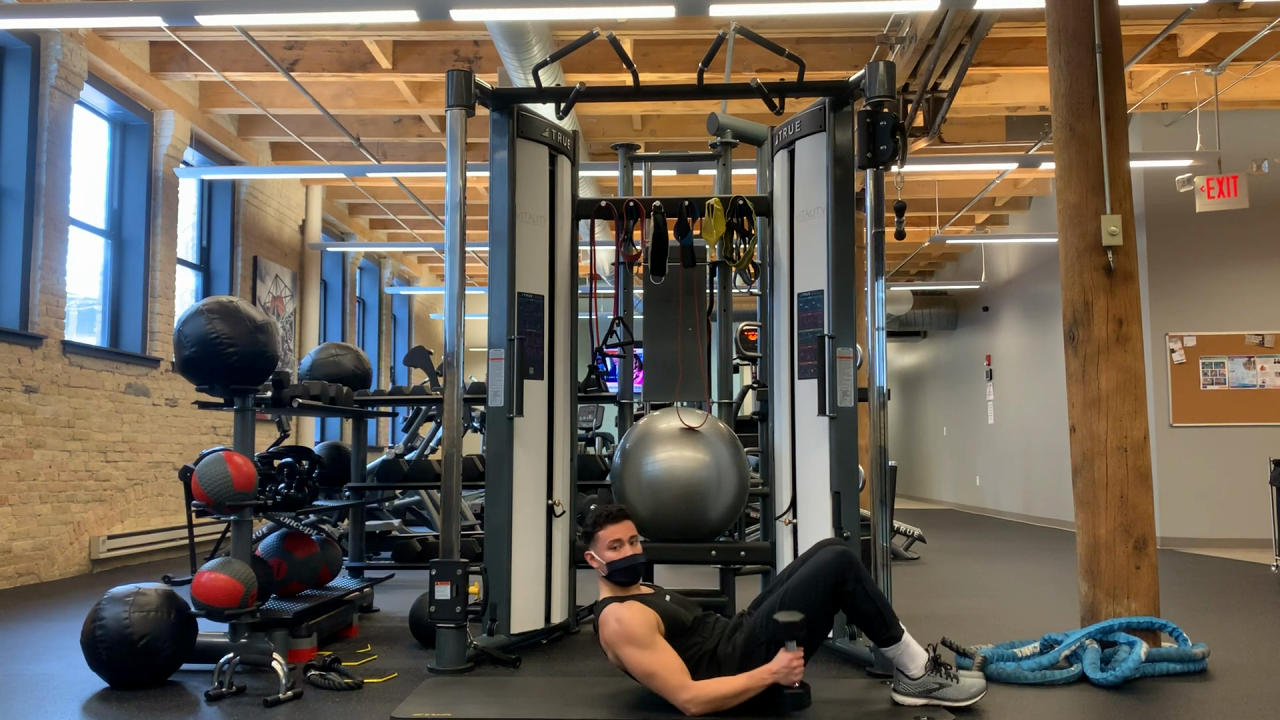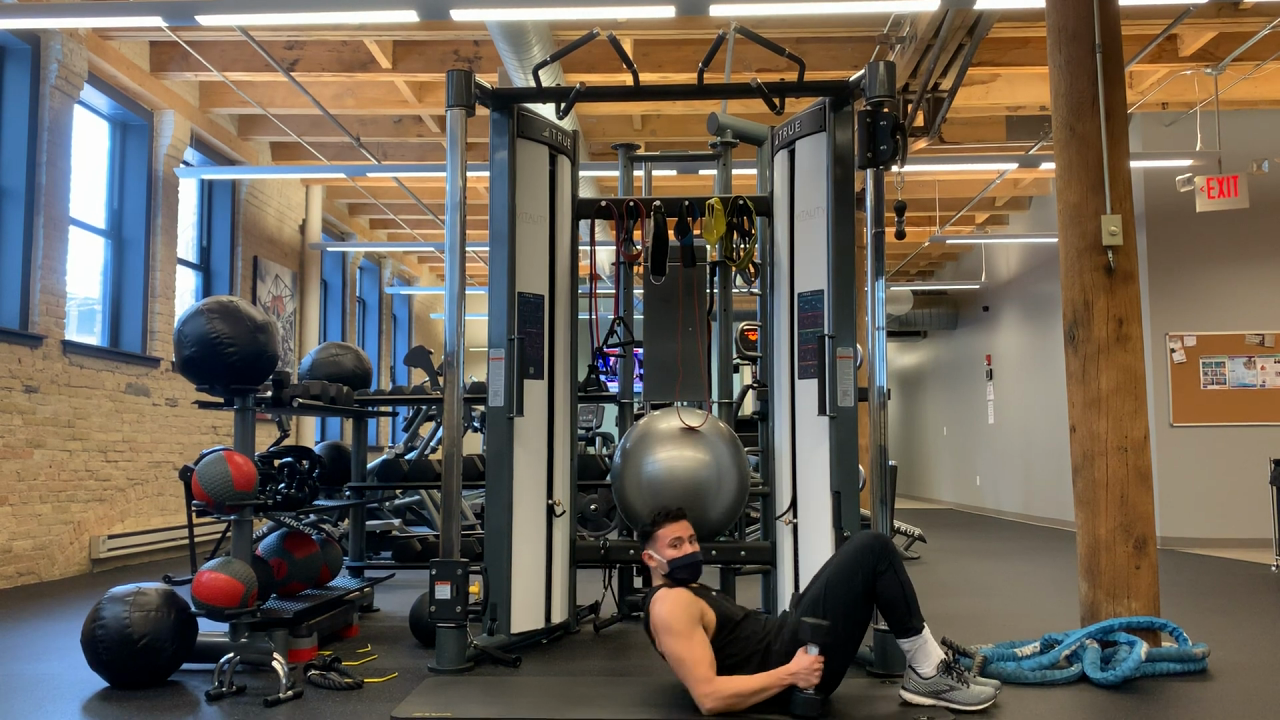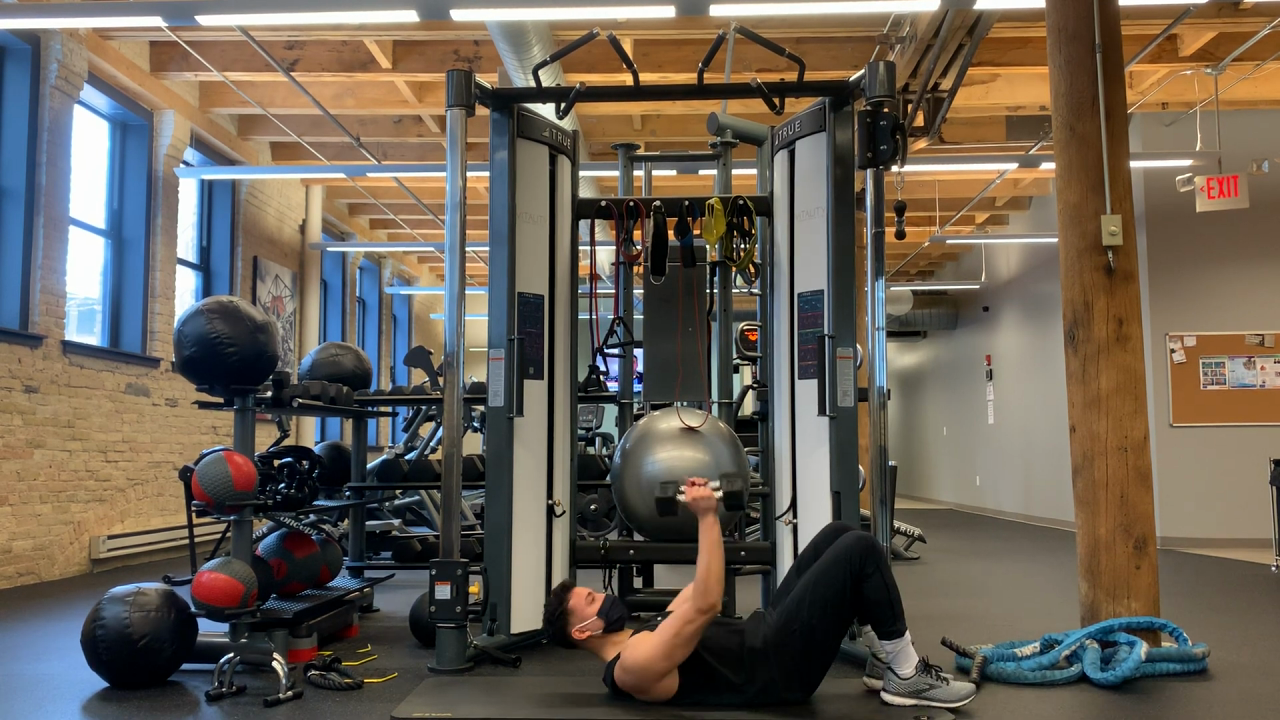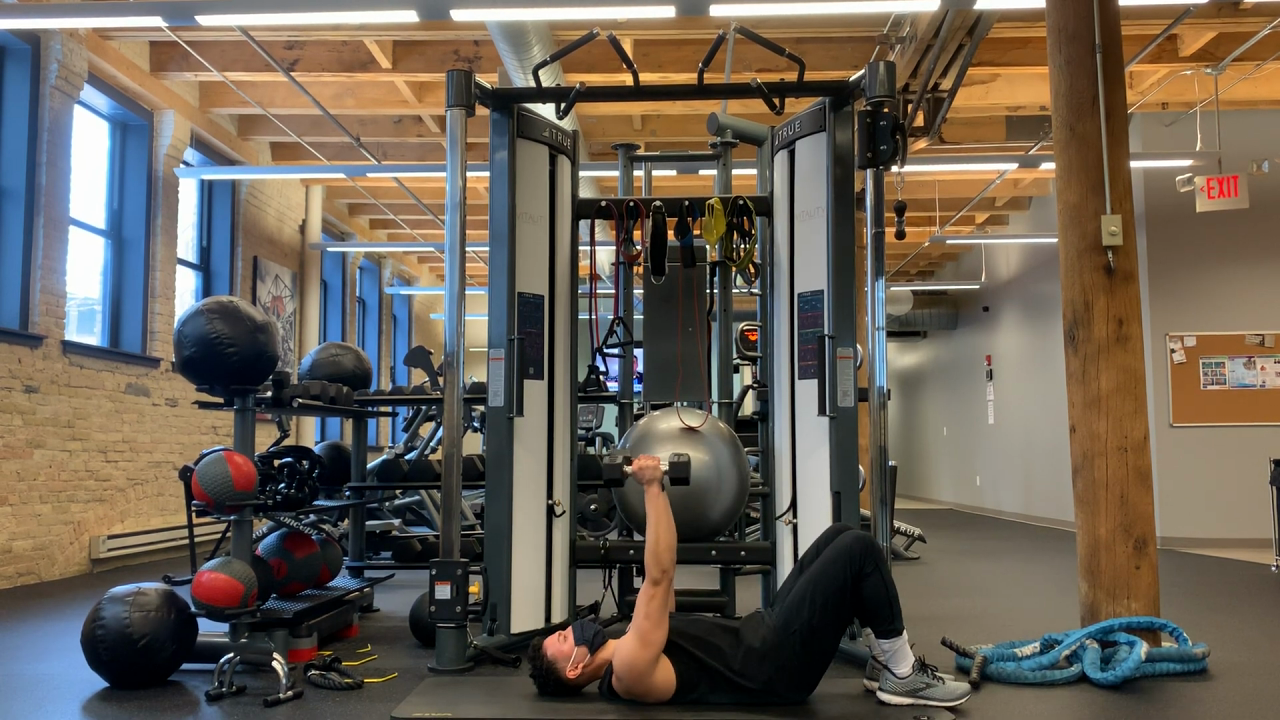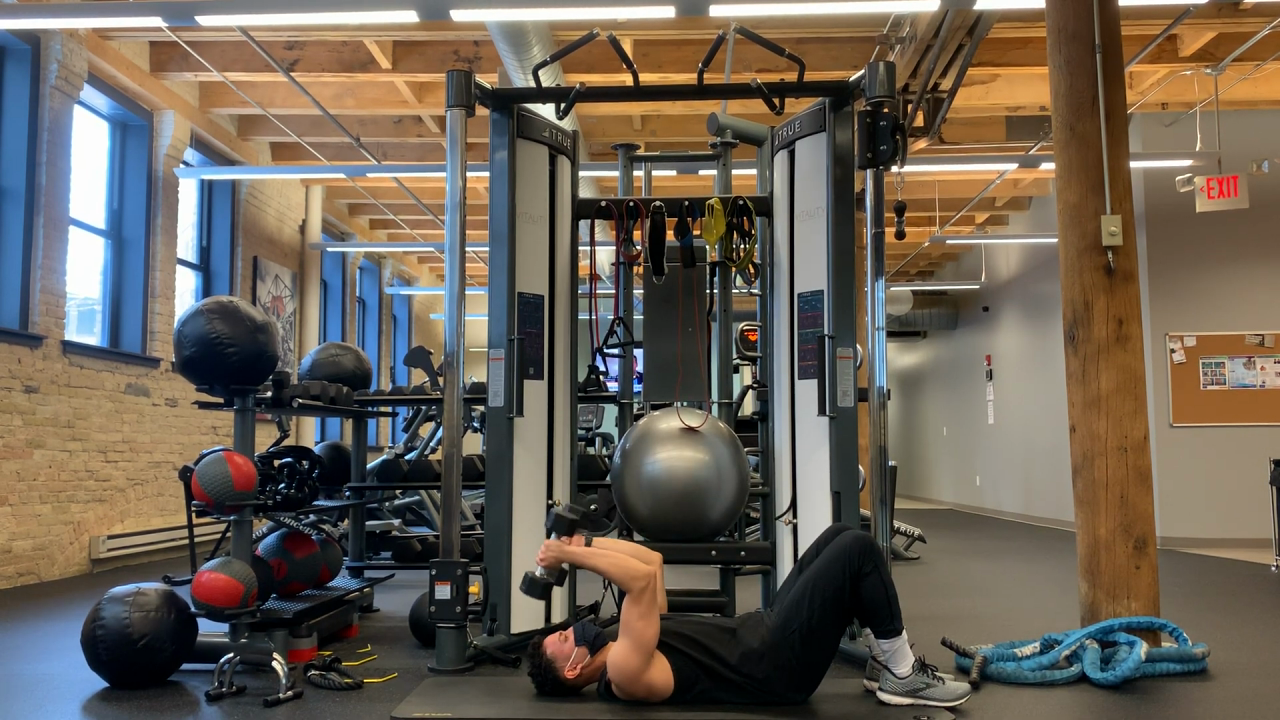
dt=1s
person 1, frame 1
left shoulder: (637, 589)
right shoulder: (621, 620)
right wrist: (770, 673)
right hip: (751, 660)
left knee: (830, 552)
right knee: (838, 564)
left ankle: (914, 658)
right ankle: (916, 675)
person 1, frame 2
left shoulder: (685, 592)
right shoulder: (671, 606)
right elbow: (709, 698)
right wrist: (788, 675)
left hip: (788, 642)
right hip: (794, 663)
left knee: (866, 546)
right knee: (874, 548)
left ankle: (931, 663)
right ankle: (927, 676)
person 1, frame 3
left shoulder: (640, 639)
right shoulder: (634, 666)
left elbow: (701, 588)
right elbow: (707, 603)
left wrist: (707, 515)
right wrist: (707, 516)
left hip: (764, 633)
right hip: (780, 667)
left knee: (840, 534)
right knee: (859, 550)
left ankle: (885, 659)
right ankle: (905, 674)
person 1, frame 4
left shoulder: (631, 647)
right shoulder: (629, 671)
left elbow: (661, 572)
right elbow: (657, 578)
left wrist: (658, 488)
right wrist: (651, 489)
left hip: (765, 635)
right hip: (780, 666)
left knee: (841, 537)
right knee: (858, 550)
left ankle: (885, 661)
right ankle: (901, 673)
person 1, frame 5
left shoulder: (628, 649)
right shoulder: (624, 674)
left elbow: (651, 561)
right elbow: (643, 580)
left wrist: (582, 545)
right wrist: (573, 553)
left hip: (766, 633)
right hip: (779, 666)
left knee: (841, 537)
right knee: (857, 550)
left ankle: (885, 662)
right ankle: (902, 675)
